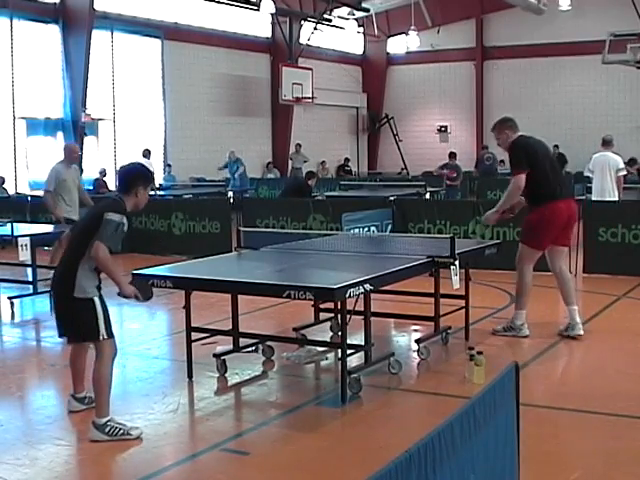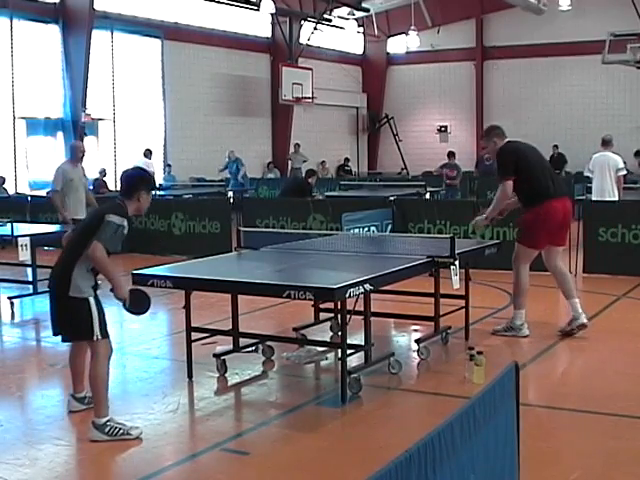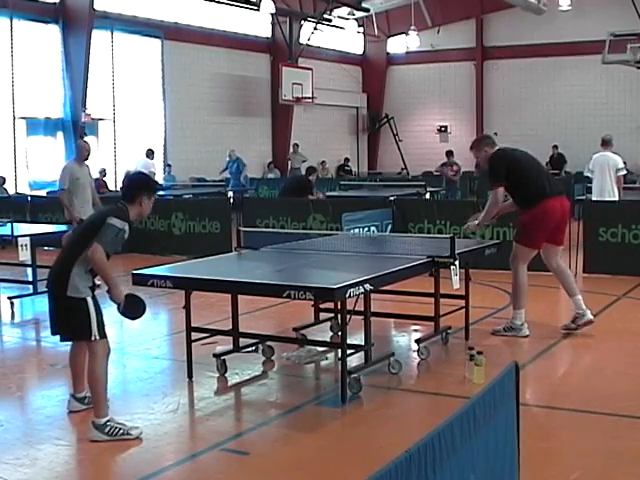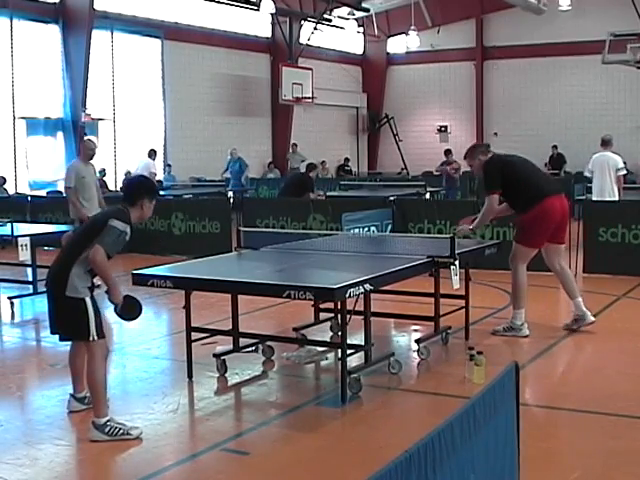
dt=0.1s
person 1, frame 1
left shoulder: (104, 207)
right shoulder: (117, 213)
left elbow: (70, 238)
right elbow: (99, 252)
right wrist: (122, 283)
left hip: (64, 281)
right hip: (81, 286)
left knee: (81, 340)
right knee: (106, 349)
left ankle: (79, 395)
right ankle: (102, 422)
person 1, frame 2
left shoulder: (107, 210)
right shoulder: (119, 217)
left elbow: (69, 239)
right elbow: (96, 252)
right wrist: (118, 284)
left hip: (62, 280)
right hip: (77, 286)
left knee: (81, 340)
right knee: (102, 348)
left ankle: (79, 396)
right ankle: (101, 423)
person 1, frame 3
left shoulder: (108, 214)
right shoulder: (120, 220)
left elbow: (69, 239)
right elbow: (95, 254)
right wrist: (115, 287)
left hip: (61, 280)
right hip: (75, 285)
left knee: (81, 340)
right knee: (99, 349)
left ankle: (79, 396)
right ankle: (101, 423)
person 1, frame 4
left shoulder: (110, 216)
right shoulder: (121, 223)
left elbow: (68, 239)
right elbow: (97, 256)
right wrist: (113, 288)
left hip: (60, 280)
right hip: (74, 286)
left knee: (80, 340)
right knee: (98, 349)
left ankle: (79, 396)
right ankle: (101, 423)
person 2, frame 1
left shoulder: (517, 146)
right shoulder: (536, 144)
left elbow: (518, 184)
left wrist: (497, 211)
right wrist: (517, 203)
left hip: (548, 210)
right hip: (567, 205)
left knee: (524, 263)
right knee: (559, 266)
left ankle: (518, 324)
right ankle: (574, 322)
person 2, frame 2
left shoulder: (505, 153)
right shoulder: (523, 149)
left elbow: (506, 191)
left wrist: (487, 216)
right wrist: (504, 207)
left hip: (544, 210)
right hip: (563, 204)
left knee: (520, 262)
right knee: (555, 263)
left ankle: (518, 323)
right ankle: (577, 315)
person 2, frame 3
left shoulder: (496, 160)
right shoulder: (515, 155)
left elbow: (496, 198)
left wrist: (479, 222)
right wrist: (495, 213)
left hip: (542, 210)
right hip: (560, 203)
left knee: (518, 262)
right knee: (555, 262)
left ankle: (518, 323)
right ankle: (581, 312)
person 2, frame 4
left shoulder: (491, 166)
right shoulder: (507, 162)
left elbow: (492, 206)
left wrist: (473, 227)
right wrist: (491, 216)
left hip: (542, 209)
right hip: (559, 203)
left knee: (518, 262)
right knee: (556, 263)
left ankle: (518, 323)
right ankle: (582, 313)
